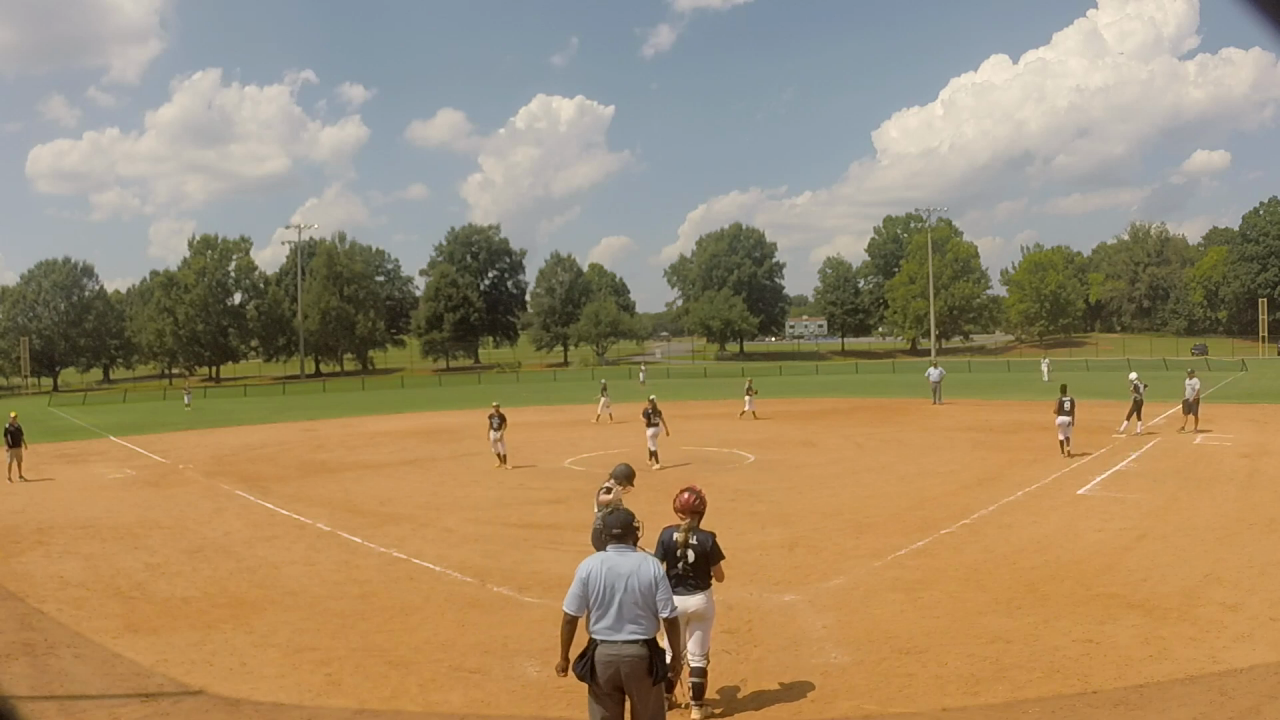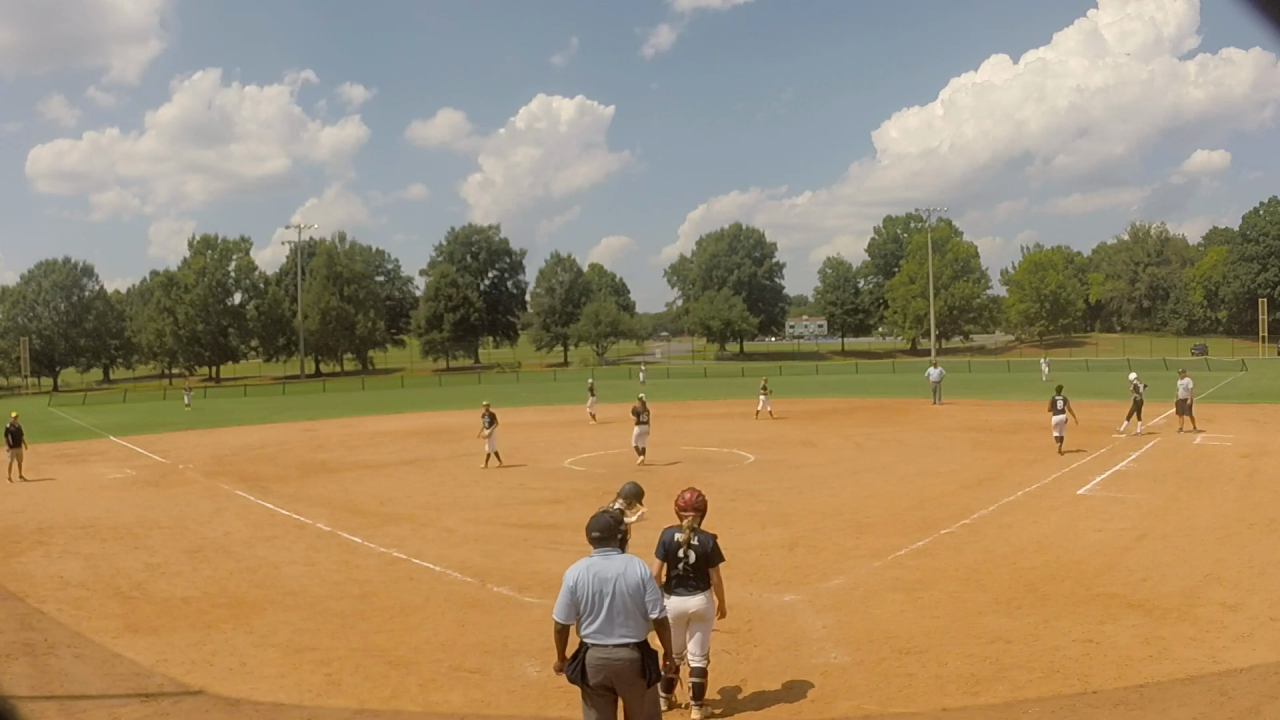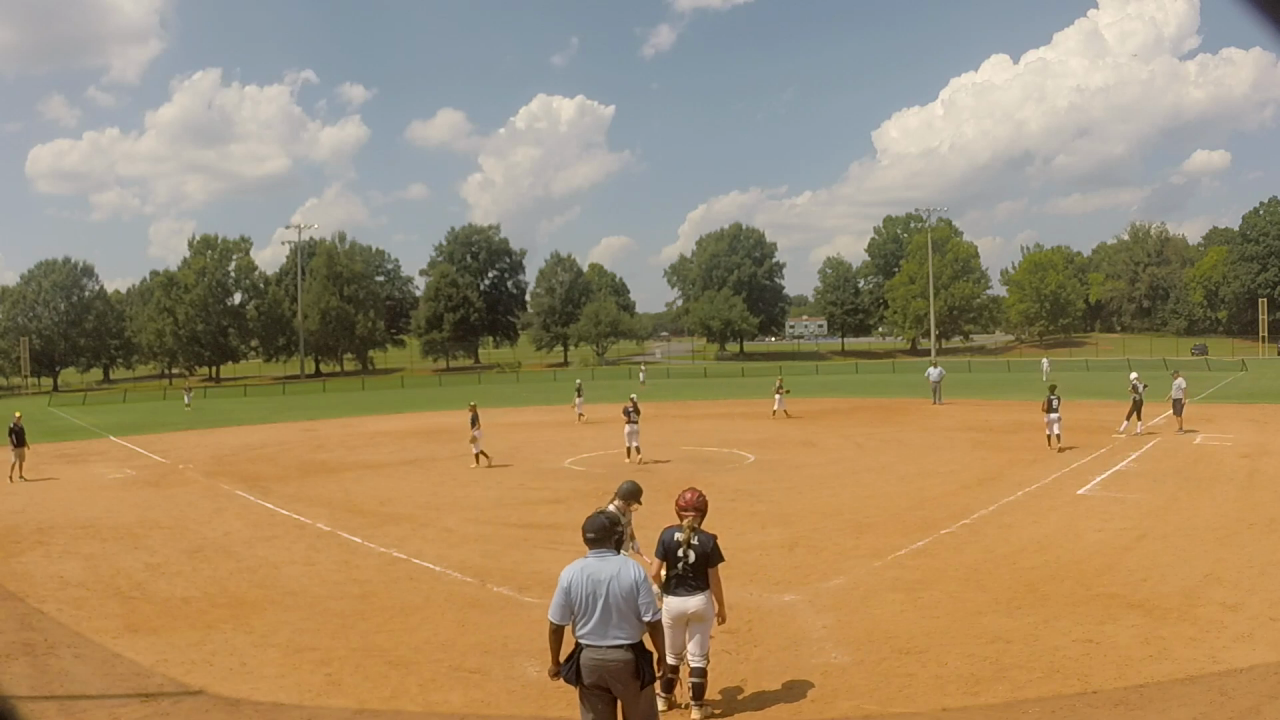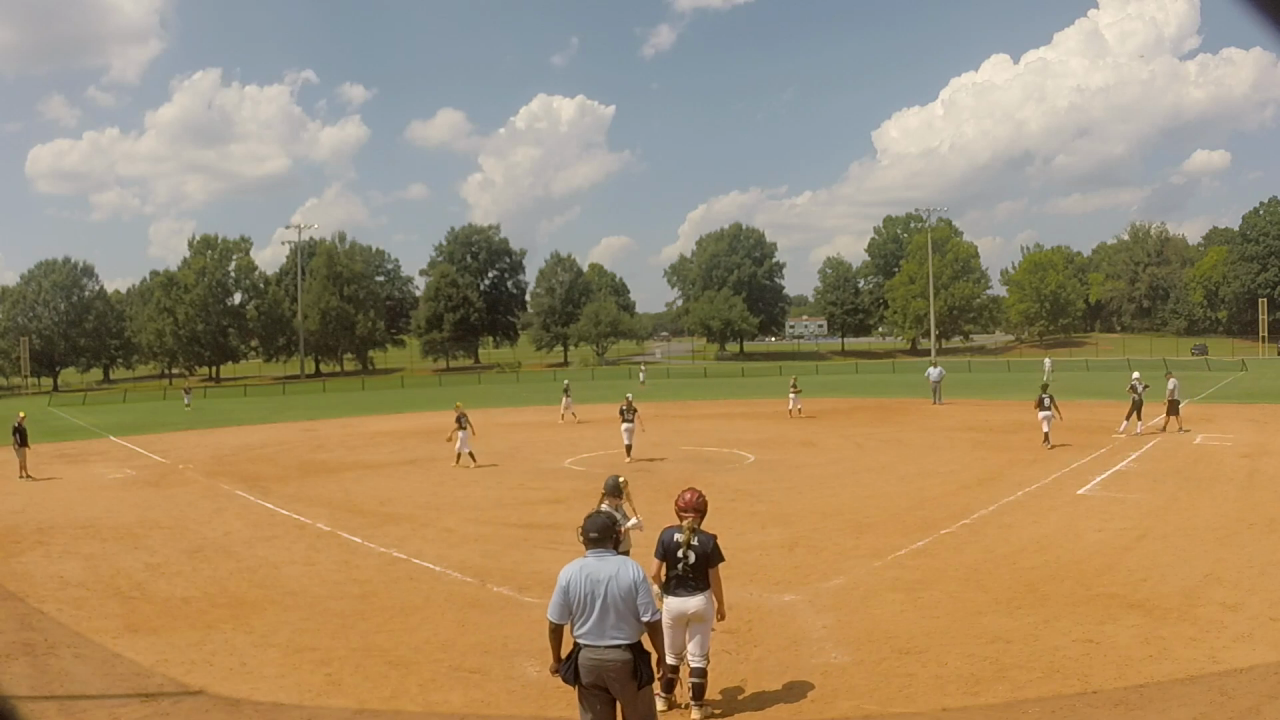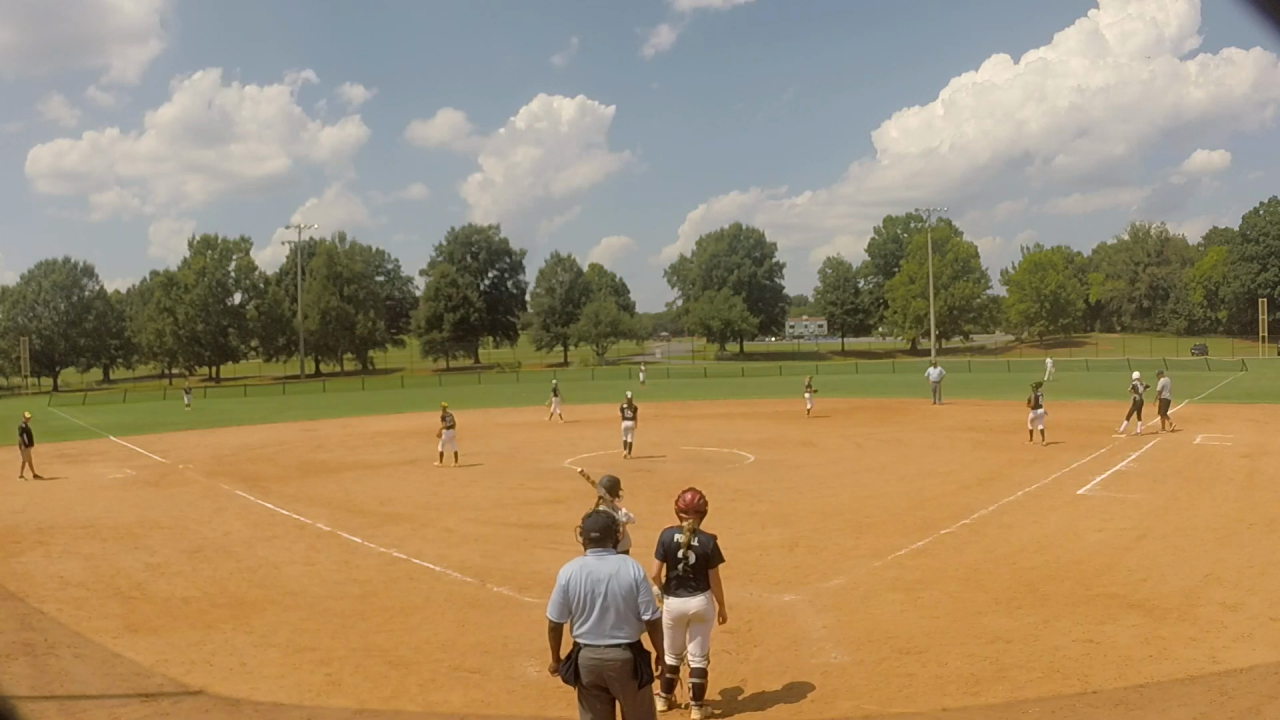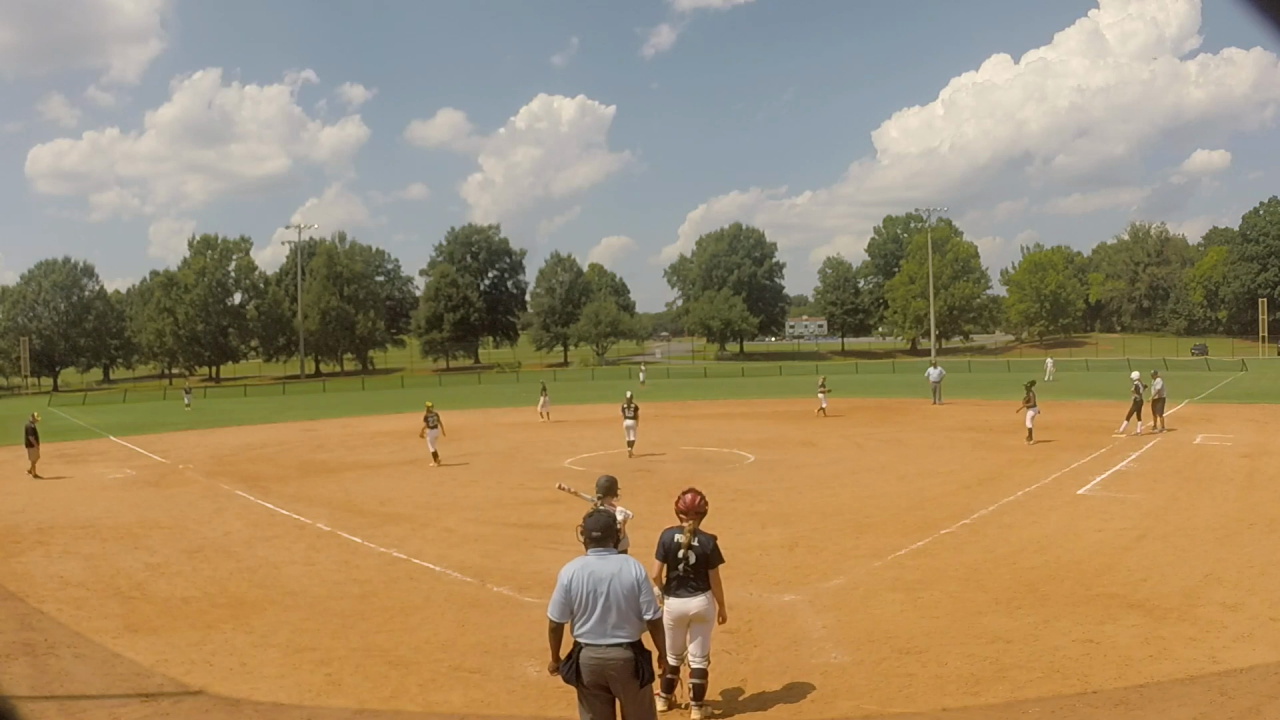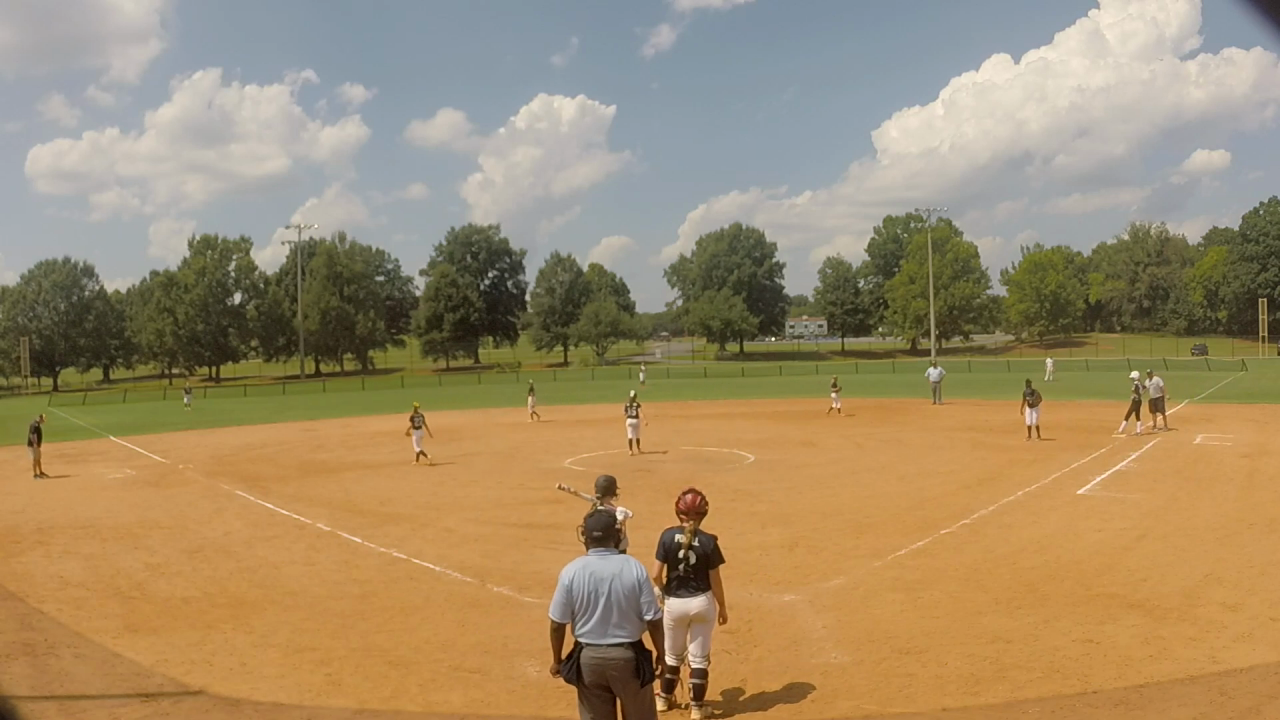
dt=0.4s
person 1, frame 1
left shoulder: (667, 534)
right shoulder: (707, 539)
right elbow: (719, 575)
right wrist: (717, 577)
left hip: (673, 600)
right hip: (701, 600)
left knee: (672, 652)
right knee: (698, 656)
left ankle: (665, 699)
person 1, frame 2
left shoulder: (668, 535)
right shoulder: (708, 540)
left elbow: (656, 573)
right elbow: (715, 579)
left wrist: (662, 591)
right wrist: (722, 603)
left hip: (673, 601)
right hip: (701, 601)
left knee: (673, 653)
right knee: (698, 657)
left ankle: (664, 699)
person 1, frame 3
left shoulder: (668, 534)
right shoulder: (708, 540)
left elbow: (654, 572)
right elbow: (714, 579)
left wrist: (663, 589)
right wrist: (721, 607)
left hip: (673, 601)
right hip: (700, 602)
left knee: (672, 654)
right knee: (698, 657)
left ankle: (664, 699)
person 1, frame 4
left shoulder: (667, 535)
right shoulder: (708, 540)
left elbow: (654, 573)
right elbow: (714, 579)
left wrist: (663, 589)
right wrist: (721, 605)
left hip: (673, 602)
right hip: (700, 602)
left knee: (672, 654)
right knee: (698, 657)
left ankle: (664, 699)
person 1, frame 5
left shoulder: (667, 535)
right shoulder: (708, 541)
left elbow: (654, 574)
right elbow: (714, 580)
left wrist: (663, 591)
right wrist: (722, 607)
left hip: (673, 602)
right hip: (701, 602)
left knee: (672, 654)
right knee: (698, 657)
left ankle: (664, 699)
person 1, frame 6
left shoulder: (668, 536)
right shoulder: (708, 541)
left elbow: (655, 574)
right elbow: (714, 580)
left wrist: (664, 591)
right wrist: (722, 606)
left hip: (674, 603)
right hip: (702, 603)
left knee: (672, 654)
right knee: (699, 657)
left ankle: (664, 699)
person 1, frame 7
left shoulder: (668, 536)
right shoulder: (708, 541)
left elbow: (655, 574)
right elbow: (715, 580)
left wrist: (664, 591)
right wrist: (722, 607)
left hip: (674, 603)
right hip: (702, 603)
left knee: (672, 654)
right knee: (699, 657)
left ankle: (664, 699)
person 2, frame 1
left shoulder: (589, 566)
right shoulder: (651, 565)
left elbow: (570, 617)
right elbow: (669, 618)
left wrist: (564, 656)
right wrist: (677, 655)
left hip: (602, 654)
right hip: (642, 653)
person 2, frame 2
left shoulder: (576, 572)
right shoulder: (638, 567)
left elbow: (561, 624)
right elbow: (659, 618)
left wrist: (561, 658)
right wrist: (668, 651)
left hip: (593, 657)
right hip: (633, 656)
person 2, frame 3
left shoulder: (571, 573)
right shoulder: (633, 569)
left elbow: (556, 625)
right elbow: (652, 620)
left wrist: (555, 661)
right wrist: (662, 656)
left hip: (589, 658)
right hip: (629, 657)
person 2, frame 4
left shoulder: (569, 572)
right shoulder: (631, 569)
left elbow: (555, 624)
right elbow: (651, 620)
left wrist: (557, 659)
right wrist: (661, 656)
left hip: (587, 658)
right hip: (626, 657)
person 2, frame 5
left shoulder: (569, 572)
right shoulder: (631, 568)
left elbow: (555, 623)
right elbow: (651, 618)
left wrist: (556, 658)
right wrist: (660, 654)
left hip: (586, 658)
right hip: (627, 656)
person 2, frame 6
left shoulder: (570, 571)
right shoulder: (633, 567)
left elbow: (556, 623)
right elbow: (652, 618)
left wrist: (555, 658)
right wrist: (662, 653)
left hip: (587, 657)
right hip: (627, 656)
person 2, frame 7
left shoulder: (571, 571)
right shoulder: (634, 567)
left elbow: (558, 623)
right elbow: (653, 619)
left wrist: (557, 659)
right wrist: (661, 653)
left hip: (588, 657)
right hip: (628, 655)
